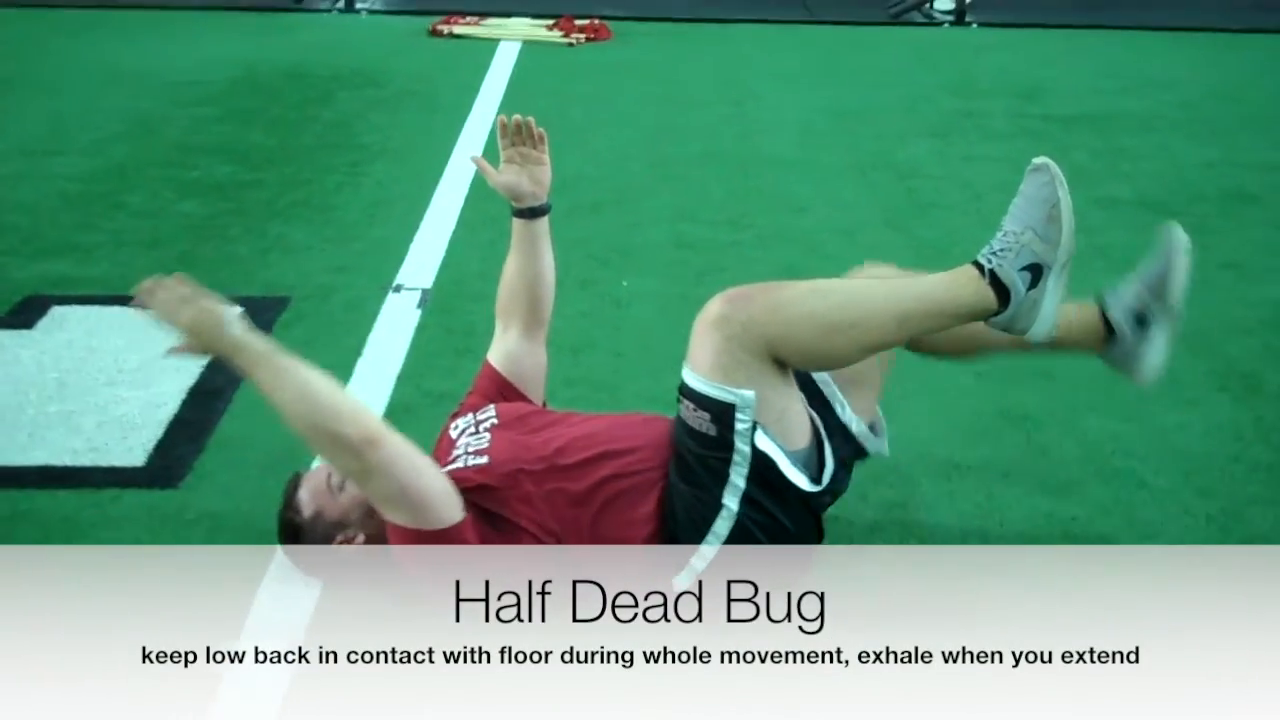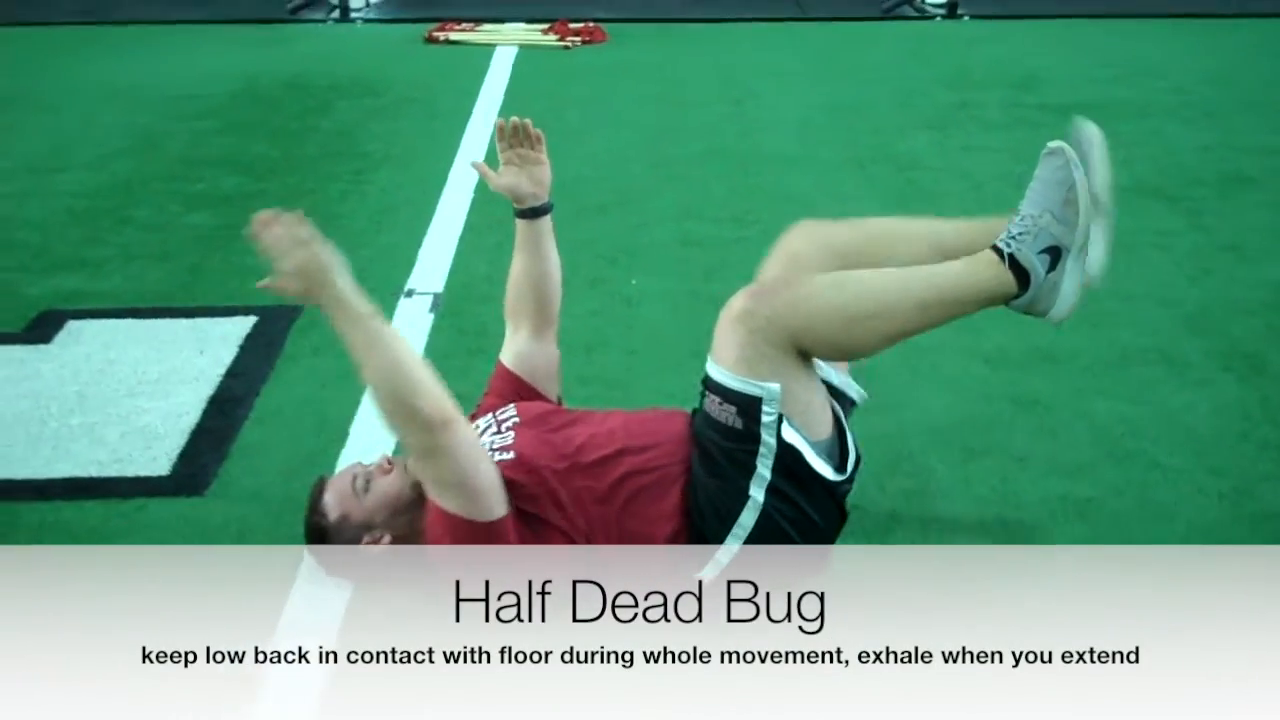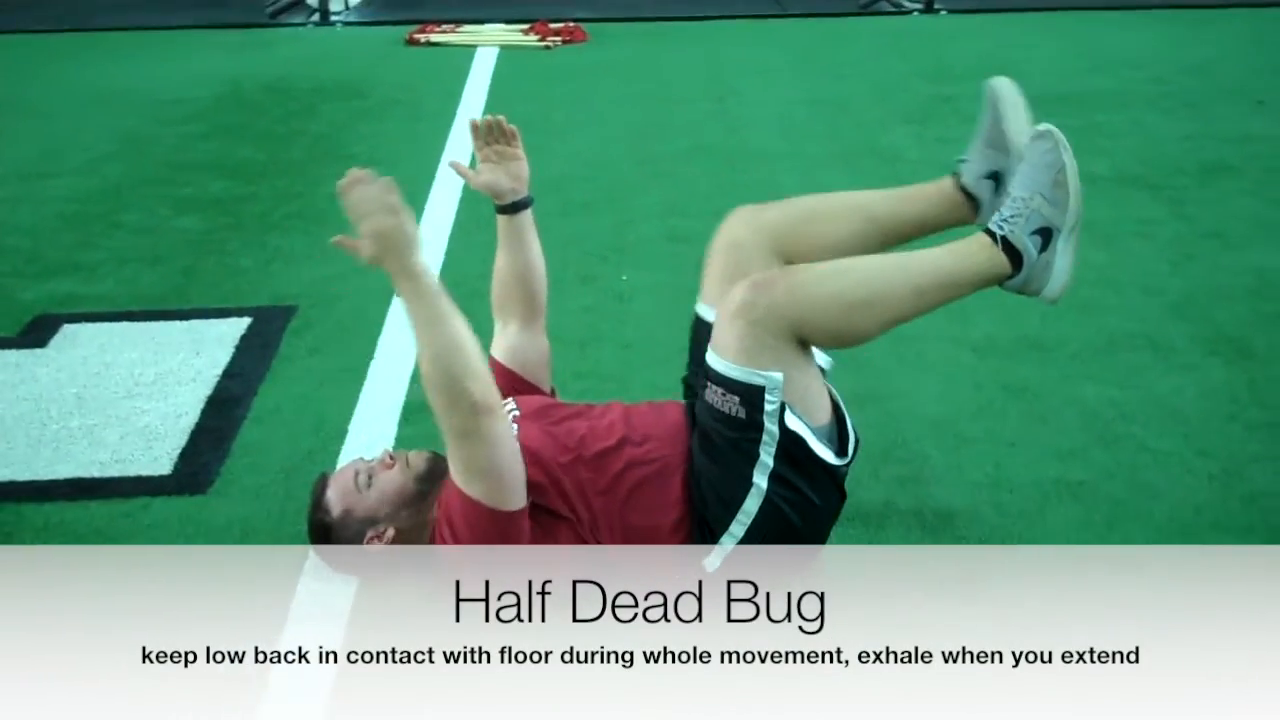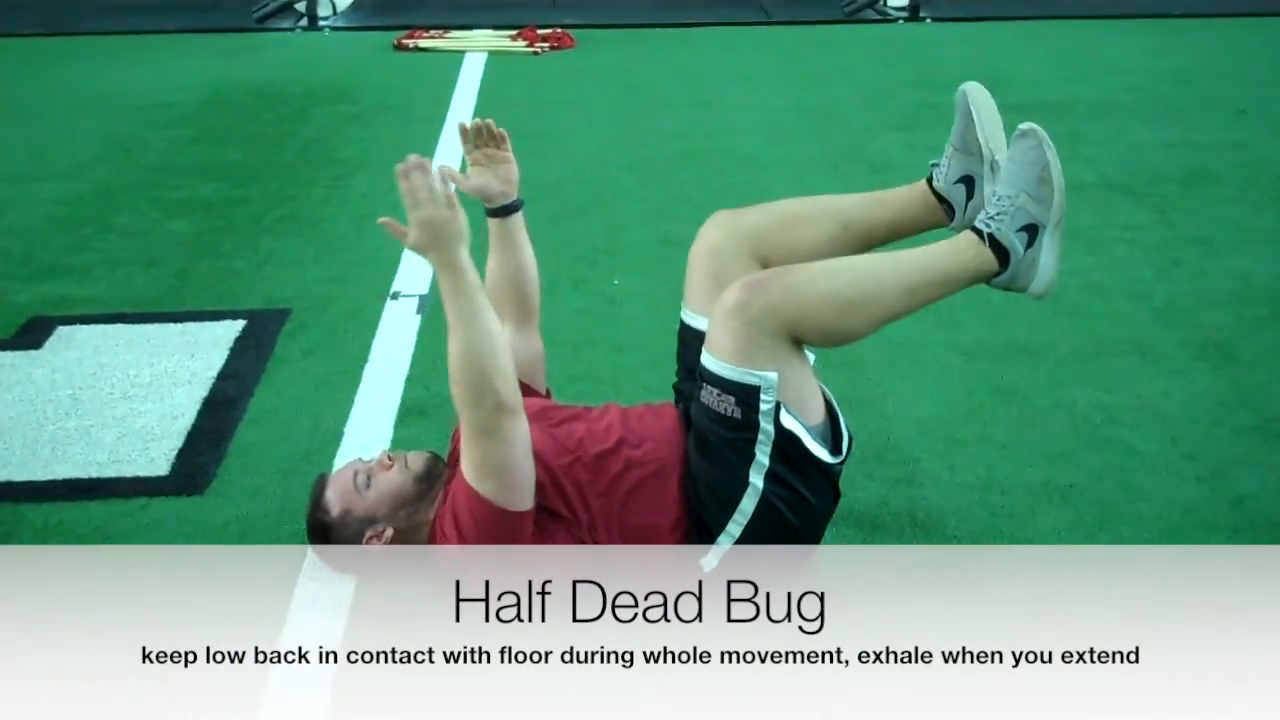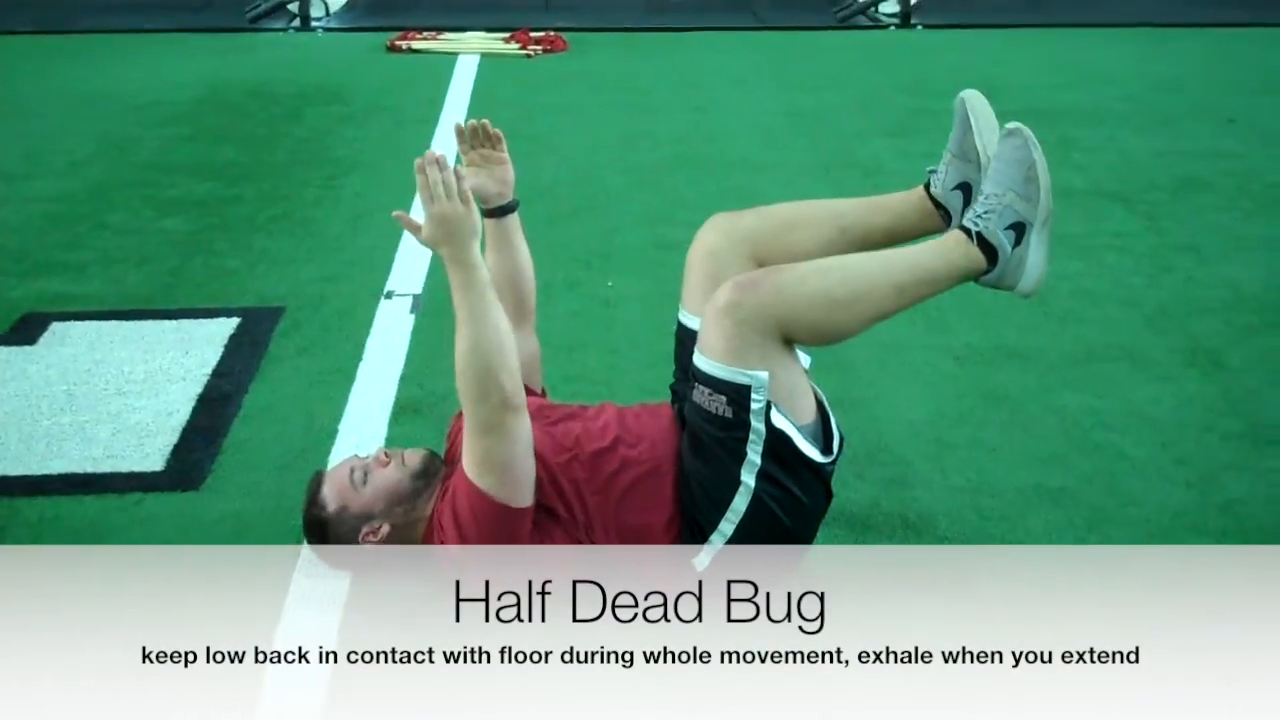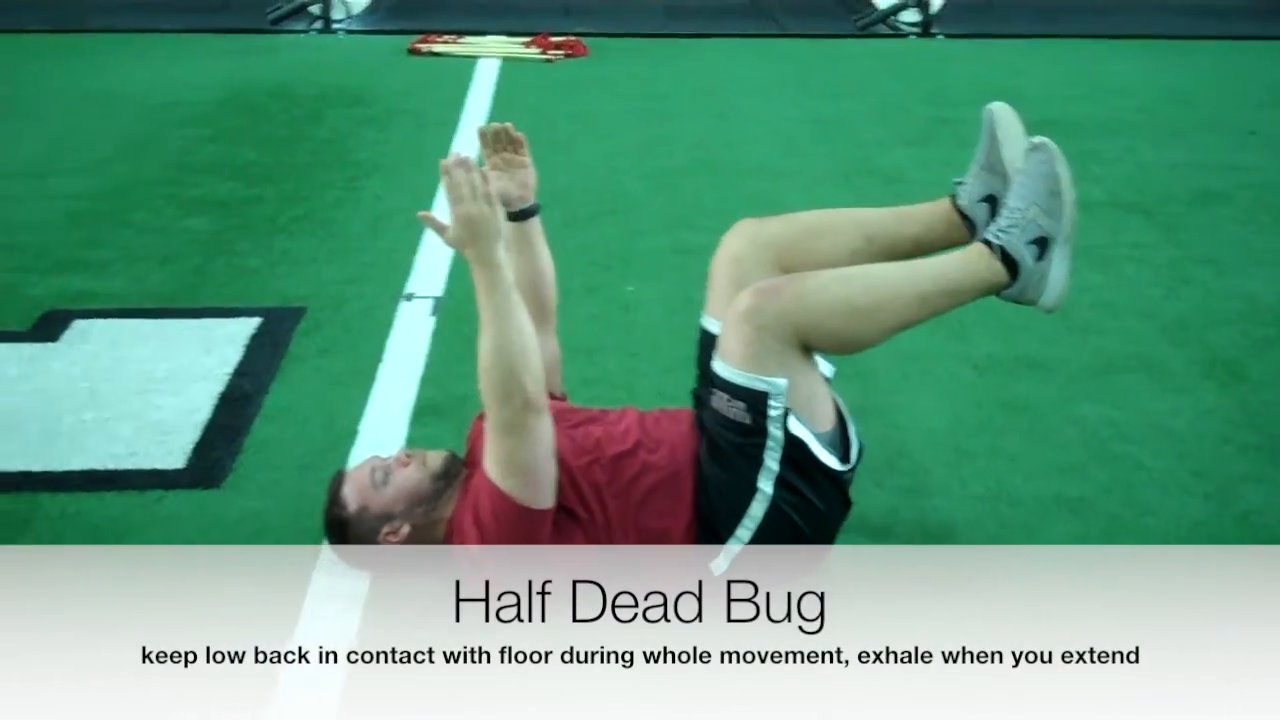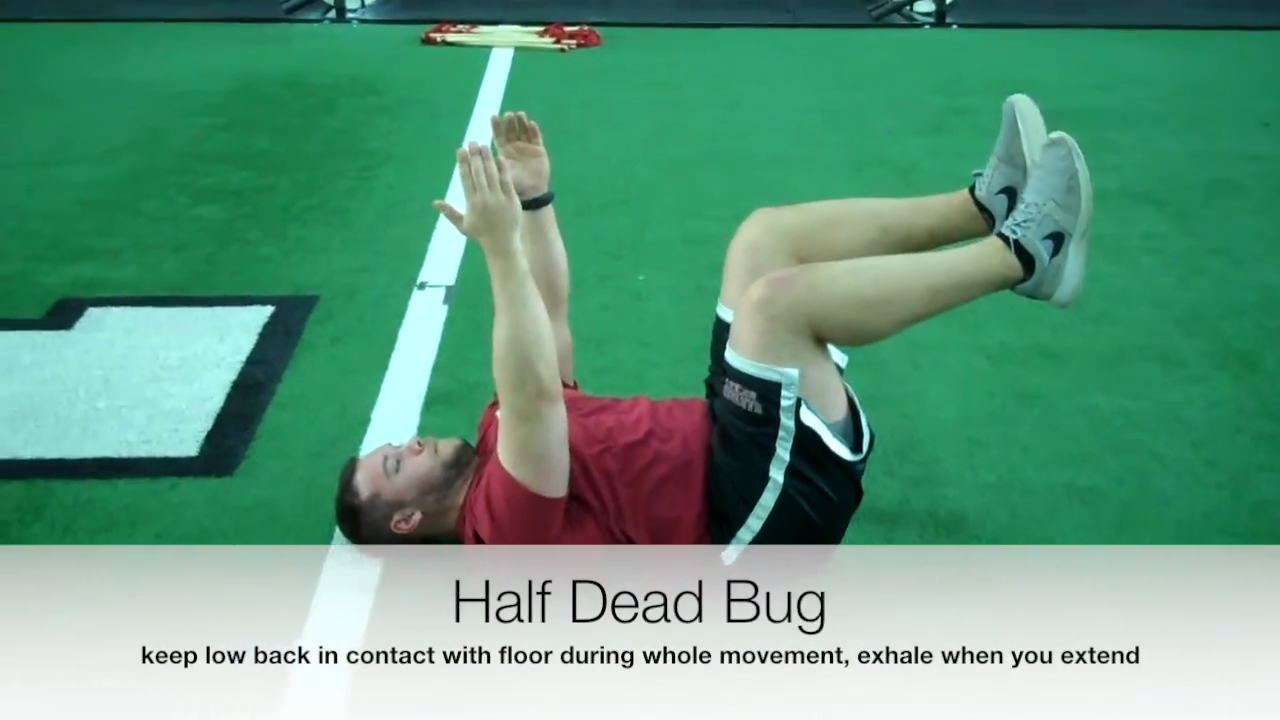
dt=0.2s
person 1, frame 1
left shoulder: (474, 423)
right shoulder: (426, 537)
left elbow: (523, 328)
right elbow: (364, 442)
left wrist: (530, 209)
right wrist: (241, 342)
left hip: (711, 469)
right hip: (719, 533)
left knee: (885, 295)
right knee: (733, 317)
left ankle: (1107, 327)
right ankle: (1001, 284)
person 1, frame 2
left shoulder: (499, 416)
right shoulder: (454, 539)
left elbow: (534, 328)
right elbow: (430, 429)
left wrist: (533, 208)
right wrist: (339, 296)
left hip: (710, 455)
right hip: (742, 520)
left knee: (816, 244)
right knee: (761, 310)
left ankle: (1022, 250)
right ankle: (1020, 271)
person 1, frame 3
left shoulder: (485, 438)
right shoulder: (469, 537)
left elbow: (522, 323)
right elbow: (472, 416)
left wrist: (512, 205)
right wrist: (408, 273)
left hip: (707, 443)
right hip: (742, 513)
left knee: (748, 232)
right knee: (761, 302)
left ankle: (974, 192)
right ankle: (1012, 251)
person 1, frame 4
left shoulder: (472, 453)
right shoulder: (472, 535)
left elbow: (516, 324)
right elbow: (495, 411)
left wrist: (502, 206)
right wrist: (448, 260)
left hip: (700, 441)
right hip: (736, 514)
left knee: (726, 238)
right knee: (755, 302)
left ankle: (947, 195)
right ankle: (997, 248)
person 1, frame 5
left shoulder: (468, 448)
right shoulder: (469, 532)
left elbow: (513, 322)
right elbow: (501, 408)
left wrist: (498, 208)
right wrist: (459, 257)
left hip: (696, 444)
right hip: (733, 513)
left knee: (725, 240)
right knee: (745, 301)
left ankle: (942, 203)
right ankle: (985, 245)
person 1, frame 6
left shoulder: (488, 451)
right shoulder: (490, 532)
left elbow: (534, 326)
right elbow: (522, 409)
left wrist: (520, 212)
right wrist: (485, 257)
left hip: (714, 451)
right hip: (751, 517)
left knee: (751, 244)
right knee: (764, 307)
left ankle: (969, 214)
right ankle: (1007, 260)
person 1, frame 7
left shoulder: (498, 437)
right shoulder: (503, 521)
left elbow: (547, 315)
right elbow: (536, 395)
left wrist: (533, 201)
right wrist: (500, 245)
left hip: (728, 440)
right hip: (764, 508)
left knee: (768, 234)
right knee: (778, 298)
left ankle: (988, 205)
right ankle: (1023, 254)
